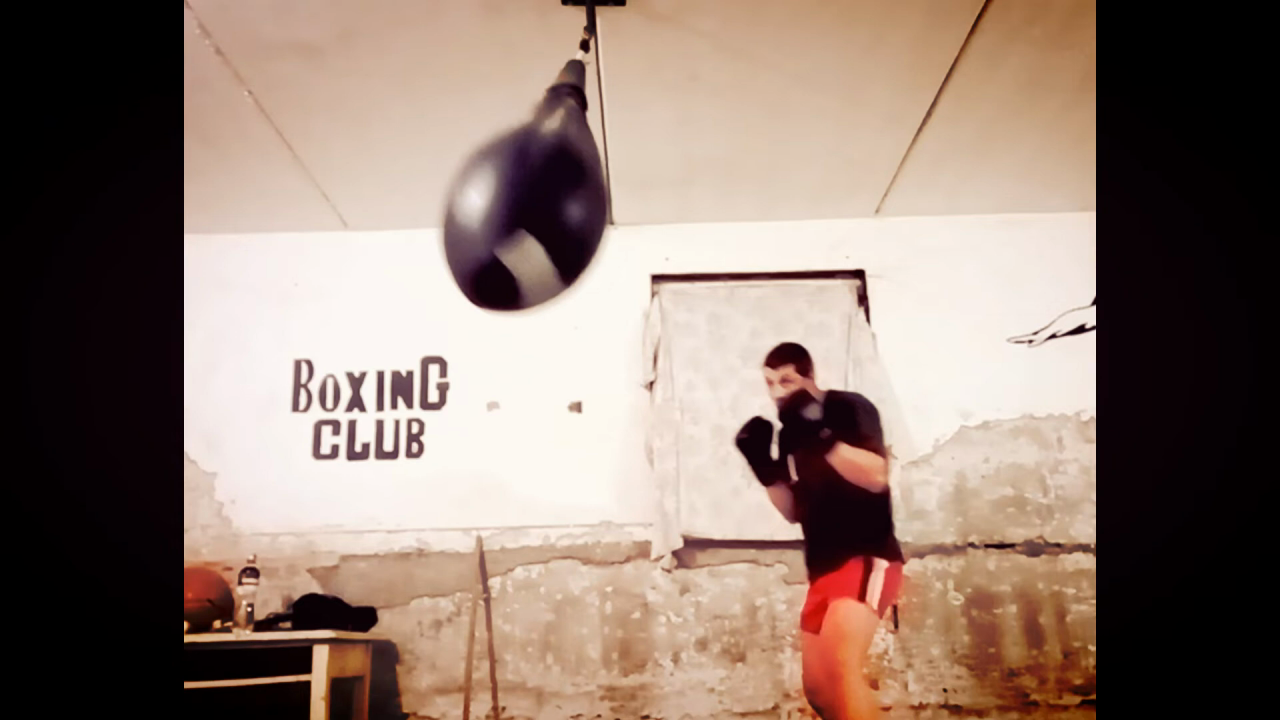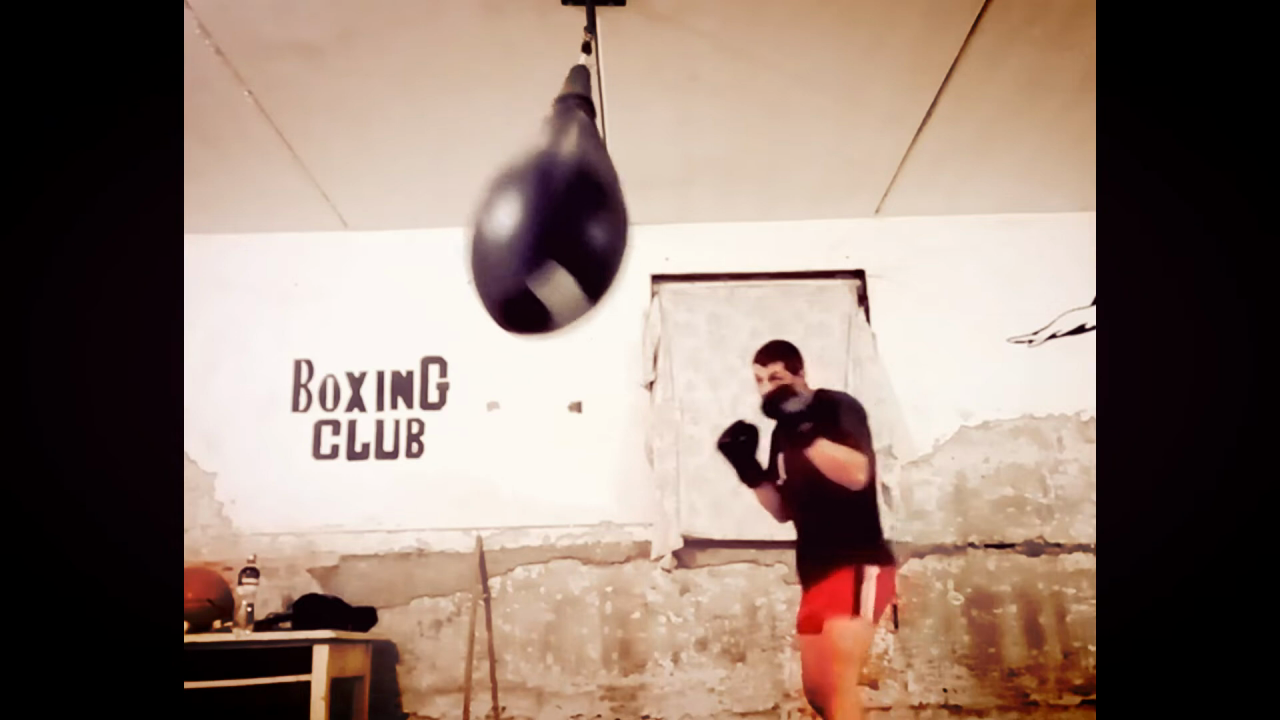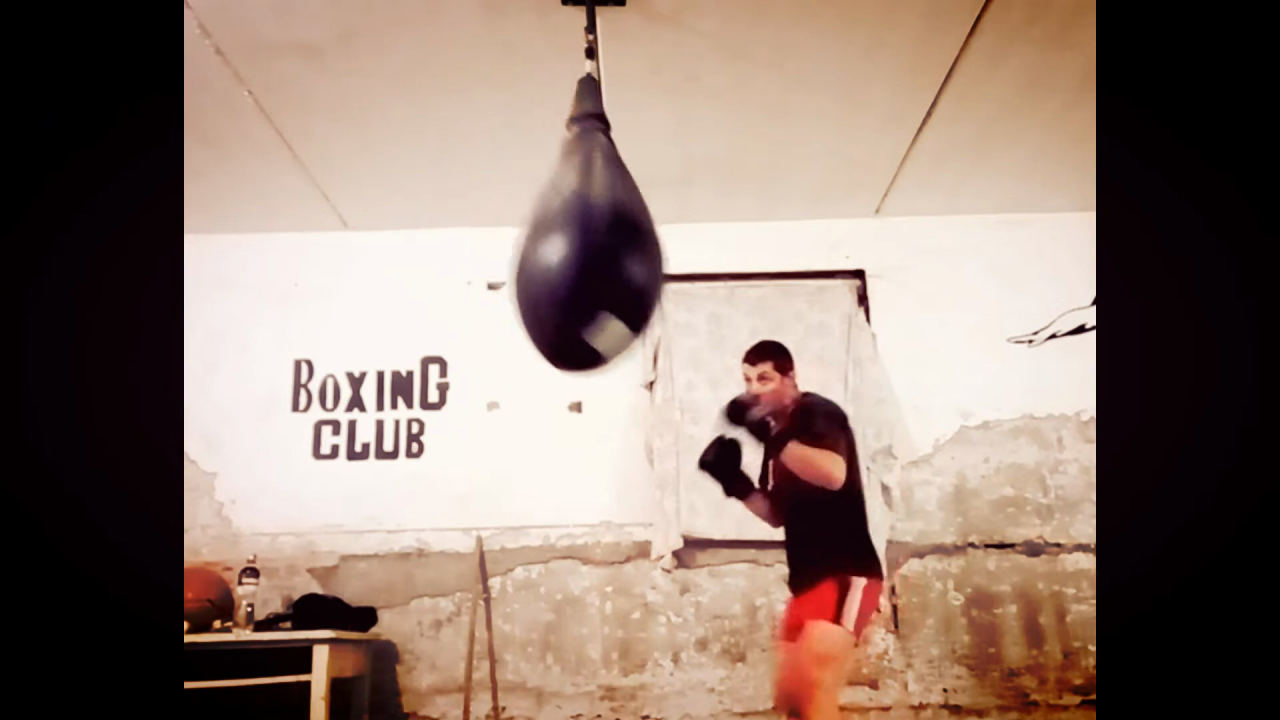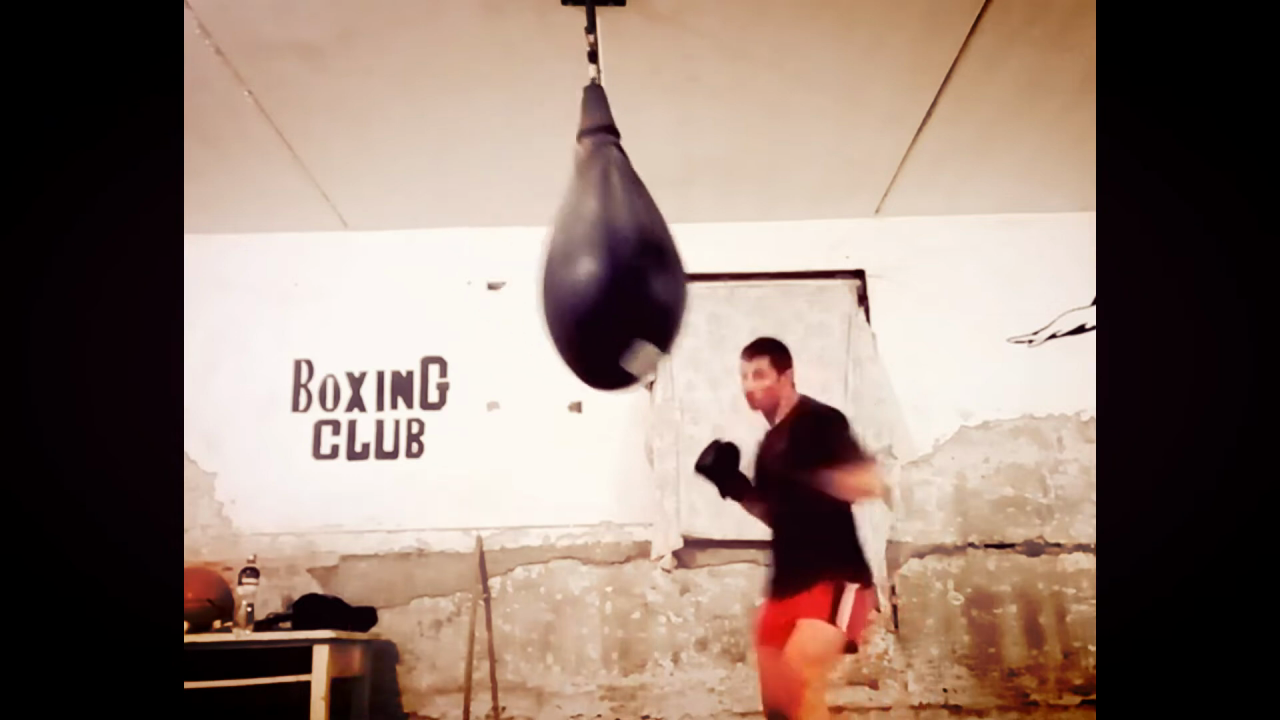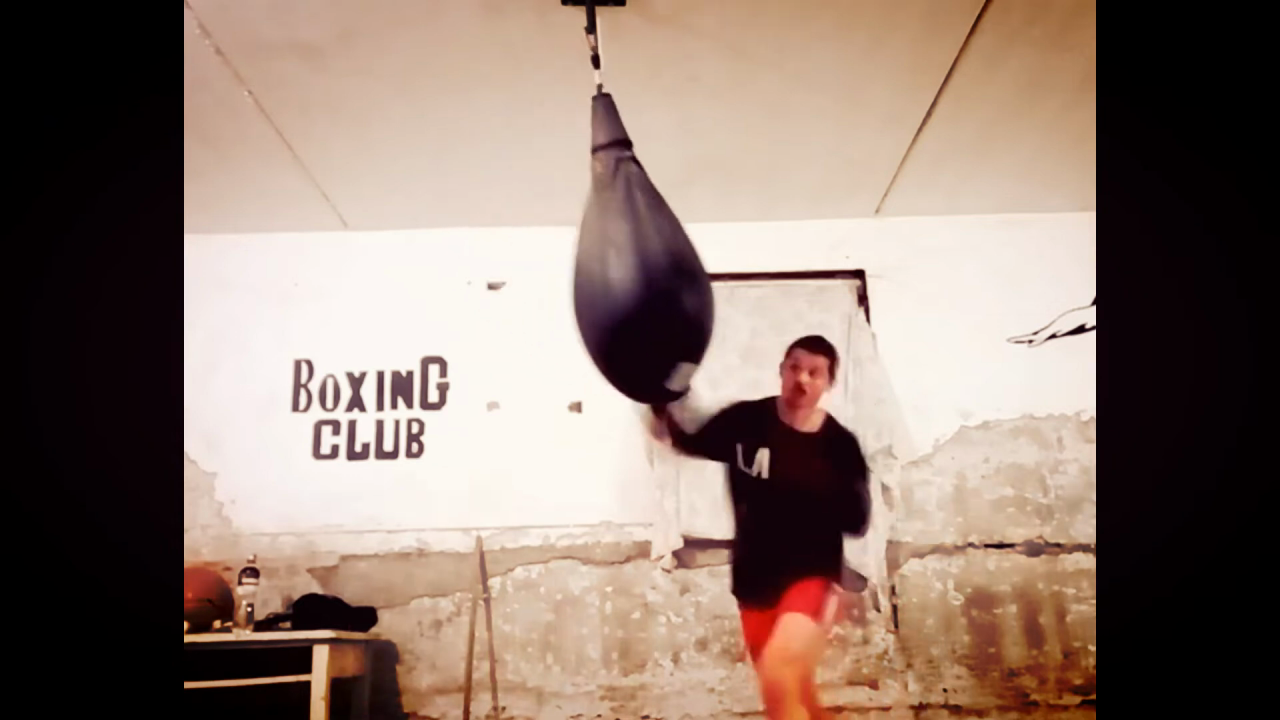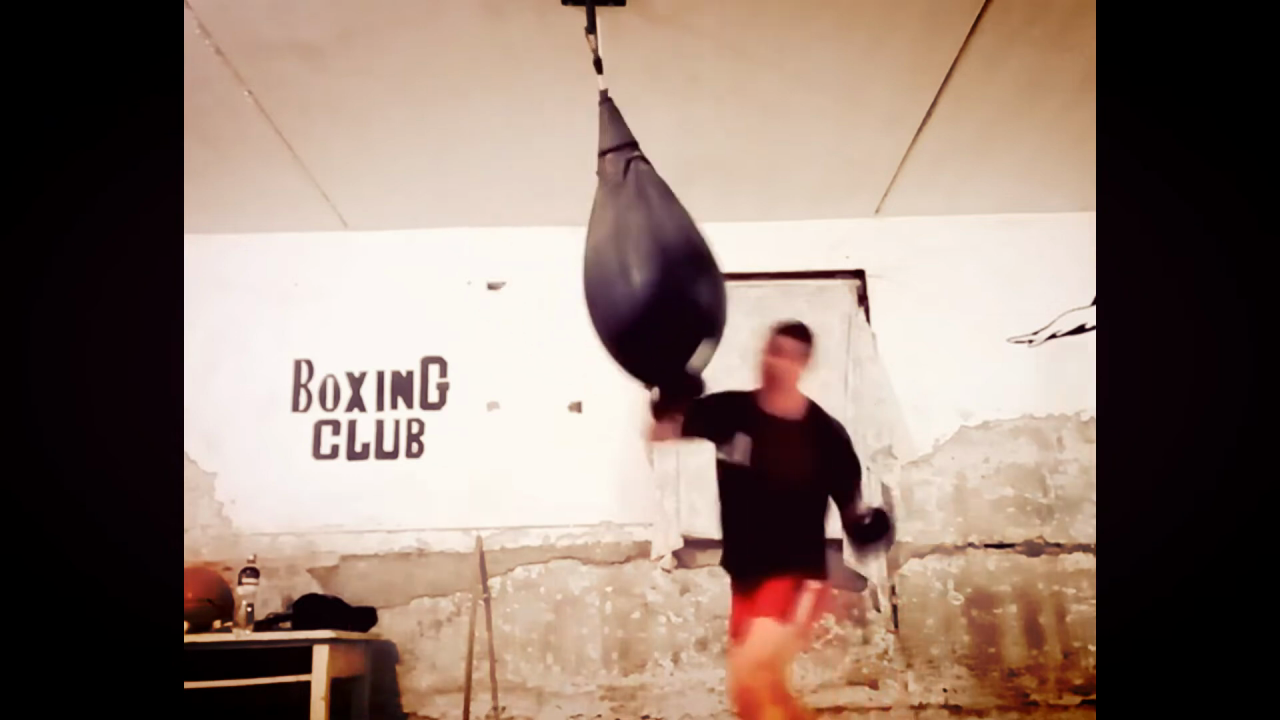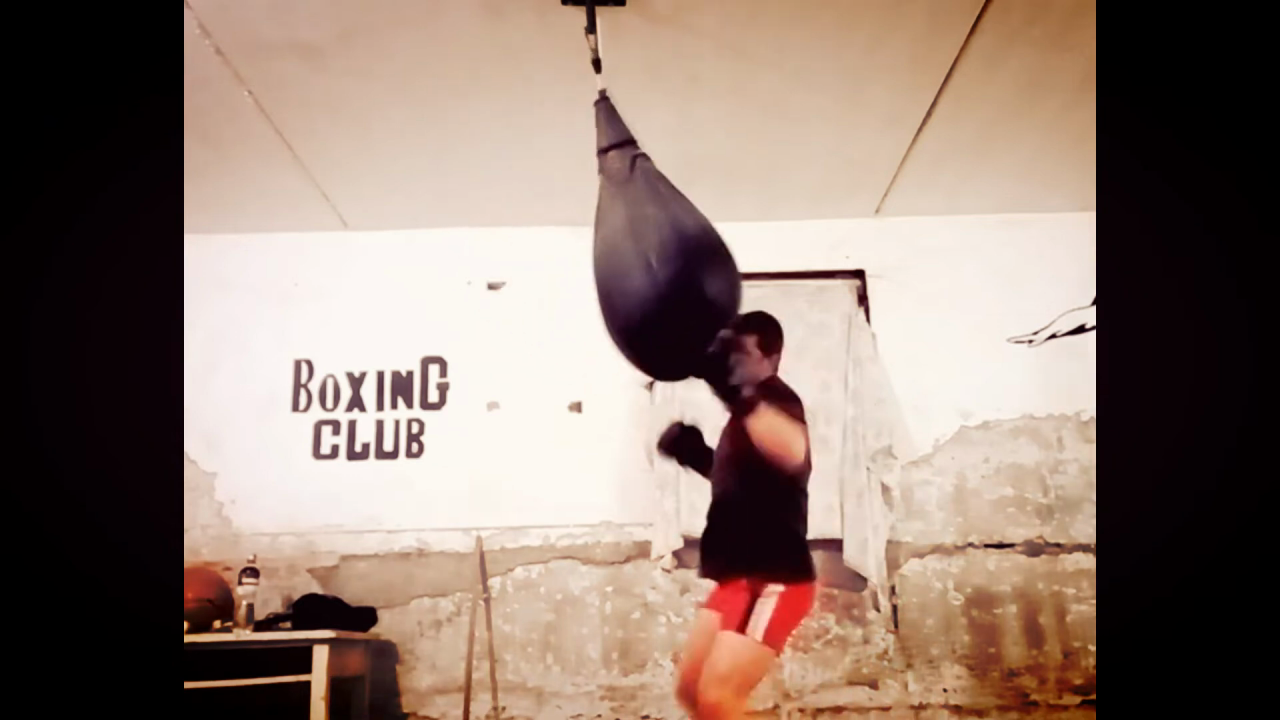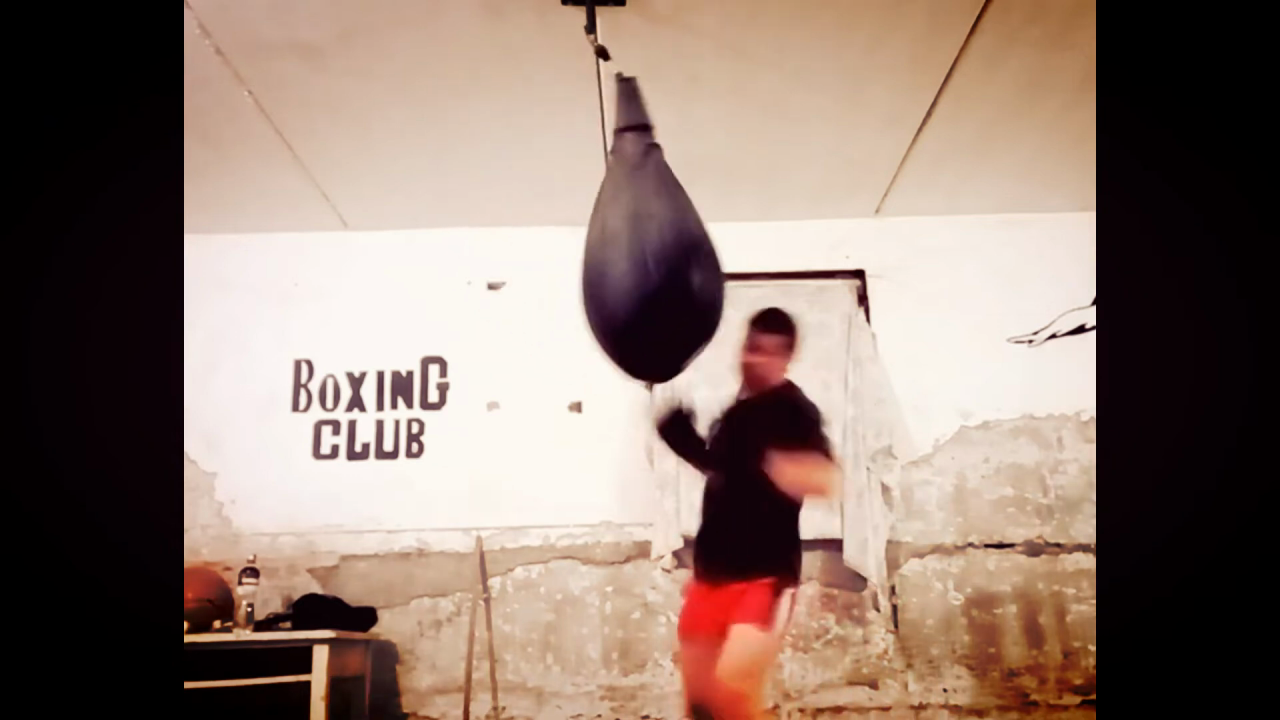
dt=0.1s
person 1, frame 1
left shoulder: (852, 410)
right shoulder: (790, 434)
left elbow: (876, 476)
right elbow: (794, 511)
left wrist: (822, 436)
right wrist: (762, 464)
left hip: (868, 560)
right hip: (824, 569)
left knee: (841, 663)
right knee: (818, 689)
person 1, frame 2
left shoulder: (837, 408)
right shoulder: (781, 433)
left elbow: (856, 474)
right elbow: (782, 510)
left wrist: (804, 430)
right wrist: (747, 467)
left hip: (860, 566)
right hip: (817, 570)
left knee: (836, 678)
right knee: (818, 689)
person 1, frame 3
left shoulder: (818, 413)
right shoulder: (779, 431)
left elbow: (834, 474)
left wrist: (774, 437)
right wrist: (733, 481)
left hip: (846, 574)
right hip: (807, 578)
left knee: (810, 682)
person 1, frame 4
left shoulder: (820, 422)
right shoulder: (773, 440)
left elbow: (872, 483)
left wrist: (816, 476)
right wrist: (731, 481)
left hip: (835, 580)
right hip: (788, 585)
left knee: (800, 679)
person 1, frame 5
left shoulder: (841, 446)
right shoulder: (744, 422)
left elbow: (852, 514)
right elbow: (672, 437)
left wrist: (853, 521)
right wrist: (662, 413)
left hip: (810, 581)
right hip: (754, 586)
left knee: (780, 680)
person 1, frame 6
left shoulder: (825, 433)
right shoulder: (732, 411)
left elbow: (850, 505)
right elbow: (661, 431)
left wrist: (865, 522)
right wrist: (670, 399)
left hip: (796, 580)
right hip: (748, 579)
left knee: (749, 683)
person 1, frame 7
left shoulder: (775, 399)
right shoulder: (745, 409)
left elbow: (794, 452)
left wrist: (741, 394)
right wrist: (696, 454)
left hip: (770, 581)
right hip: (735, 576)
person 1, frame 8
left shoulder: (791, 410)
right shoulder: (741, 409)
left elbow: (823, 482)
left wrist: (763, 453)
right wrist: (690, 443)
left hip: (766, 579)
right hip: (711, 576)
